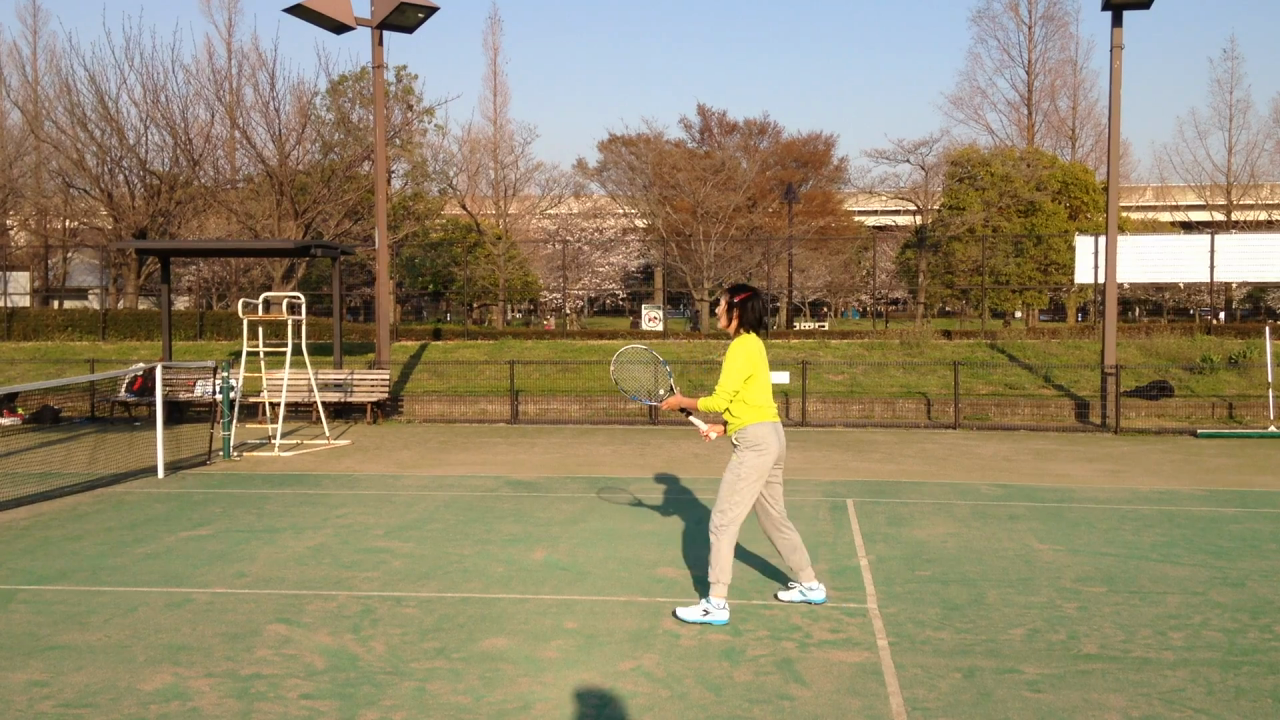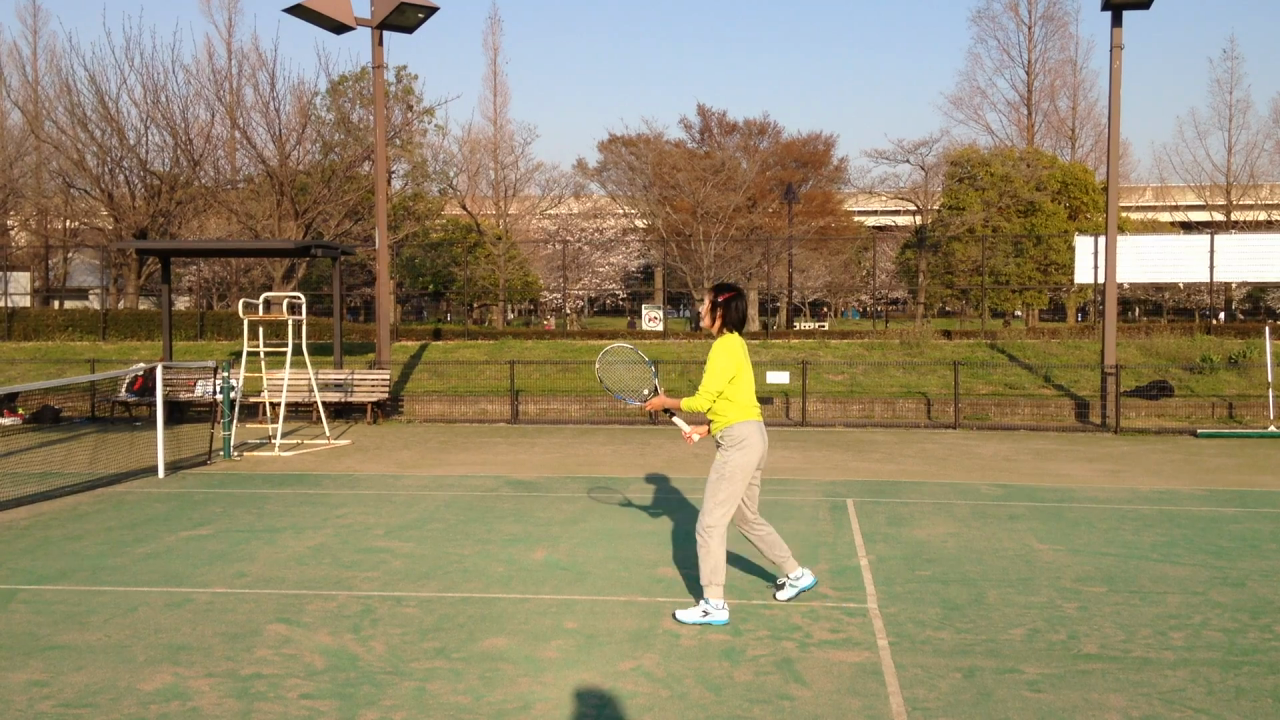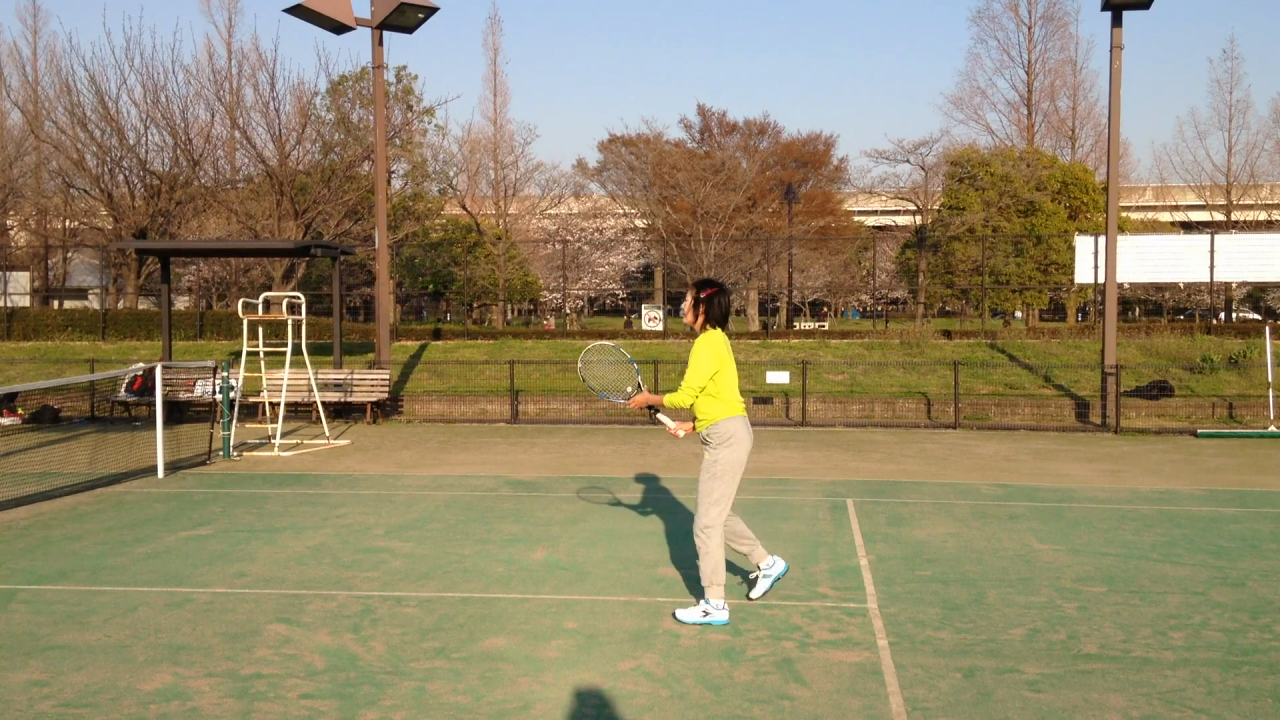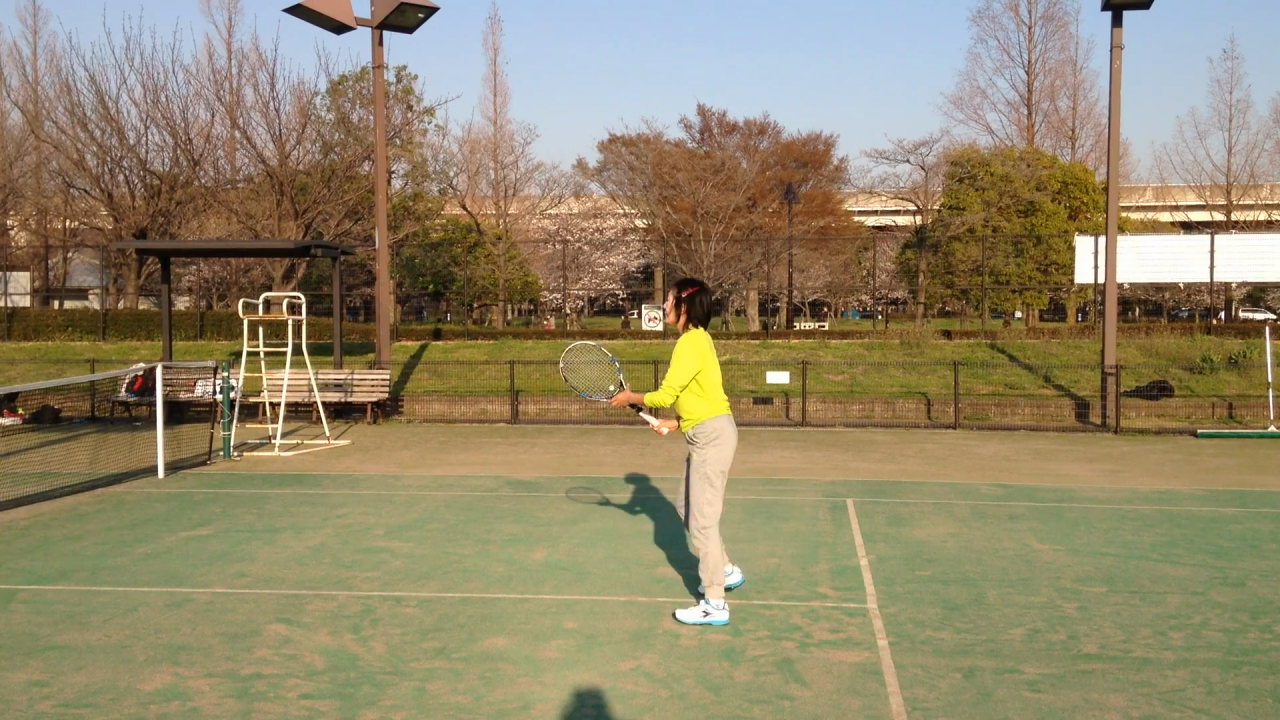
dt=0.1s
person 1, frame 1
left shoulder: (741, 347)
right shoulder: (752, 345)
left elbow: (719, 401)
left wrist: (681, 402)
right wrist: (722, 428)
left hip: (754, 443)
right hip: (768, 438)
left knee: (722, 522)
right knee: (773, 518)
left ankle: (716, 603)
right ankle: (809, 584)
person 1, frame 2
left shoulder: (724, 347)
right shoulder: (732, 344)
left elbow: (702, 401)
left wrist: (665, 402)
right wrist: (706, 429)
left hip: (739, 443)
right hip: (745, 439)
left knee: (709, 524)
right knee: (745, 517)
left ankle: (713, 604)
right ankle: (795, 574)
person 1, frame 3
left shoulder: (707, 343)
right shoulder: (716, 340)
left elbow: (684, 397)
left wrist: (648, 399)
right wrist: (690, 425)
left hip: (726, 438)
right hip: (730, 435)
left knee: (706, 523)
right knee: (718, 515)
left ankle: (714, 603)
right ankle: (767, 563)
person 1, frame 4
left shoulder: (690, 343)
right shoulder: (697, 339)
left elbow: (665, 395)
left wrist: (629, 397)
right wrist: (675, 423)
left hip: (711, 438)
right hip: (707, 436)
left knee: (702, 523)
right knee: (687, 509)
left ankle: (716, 604)
right ankle: (725, 570)
